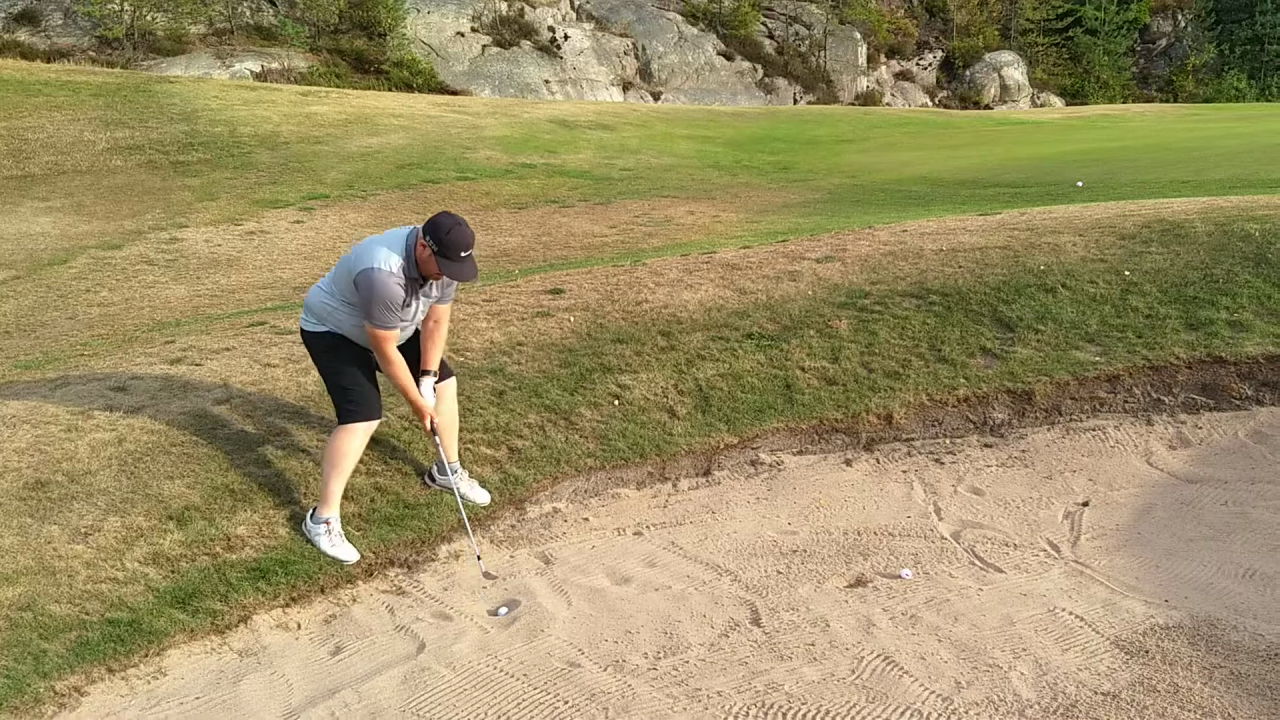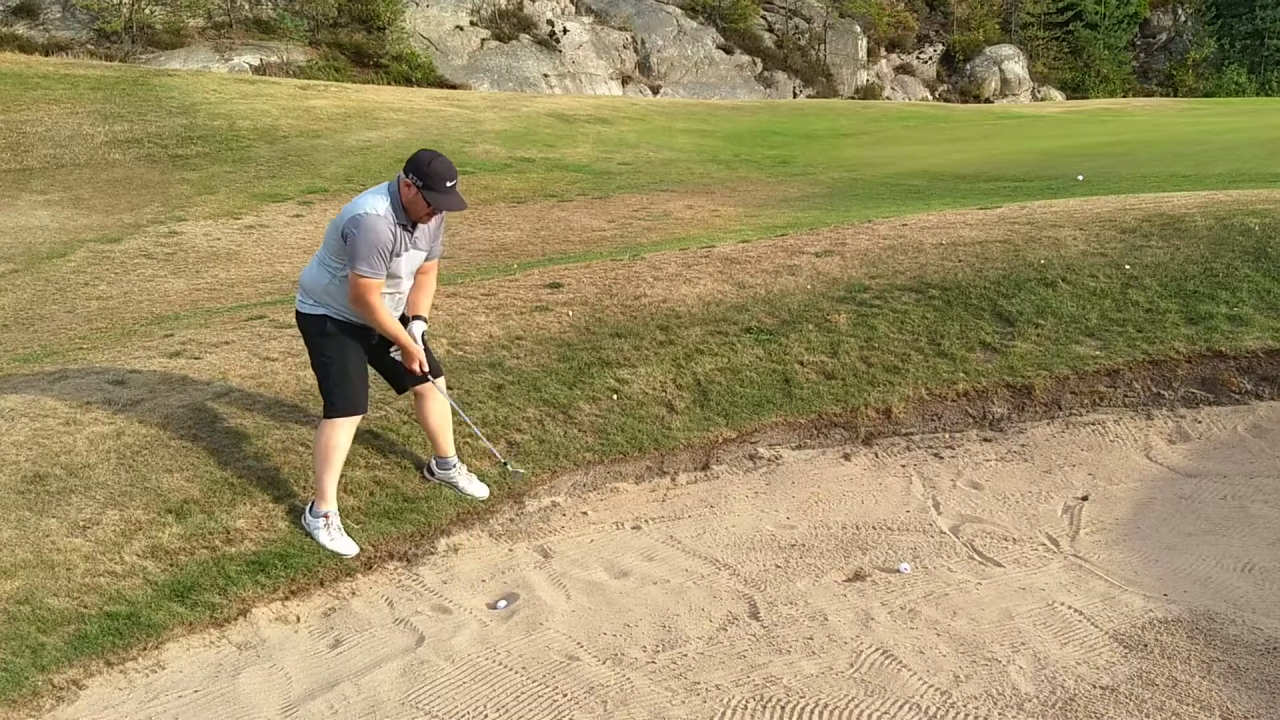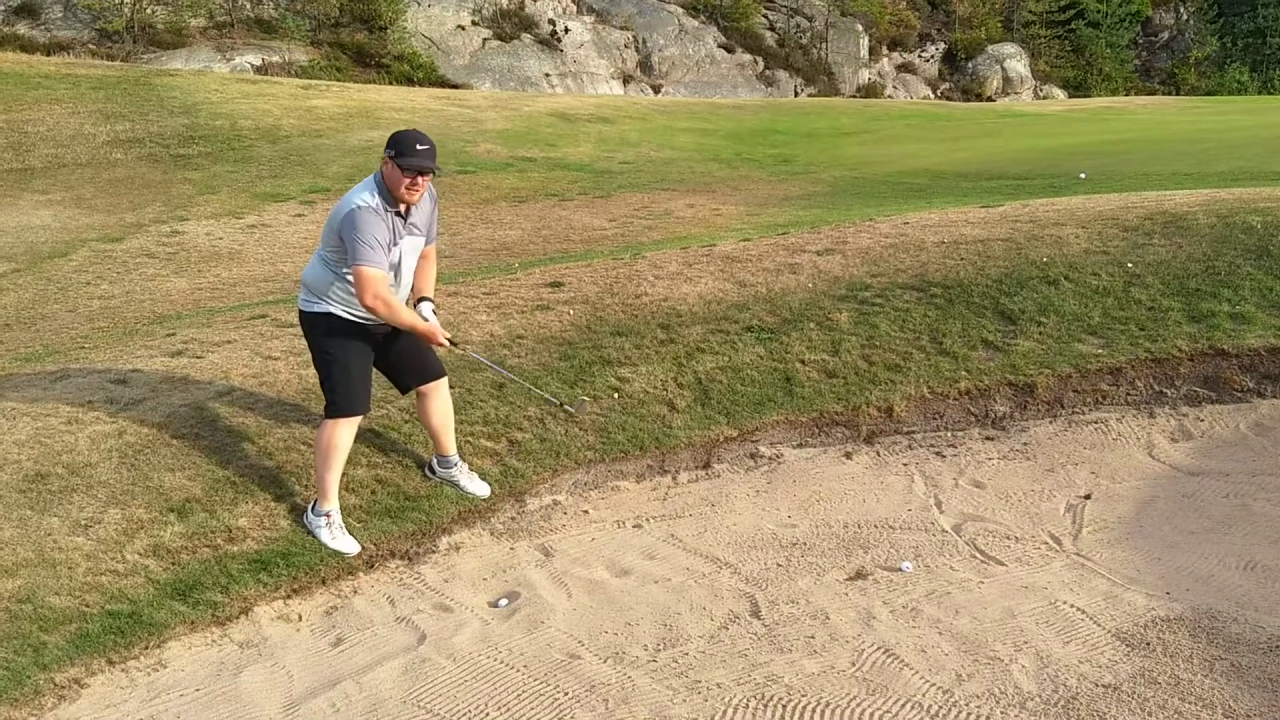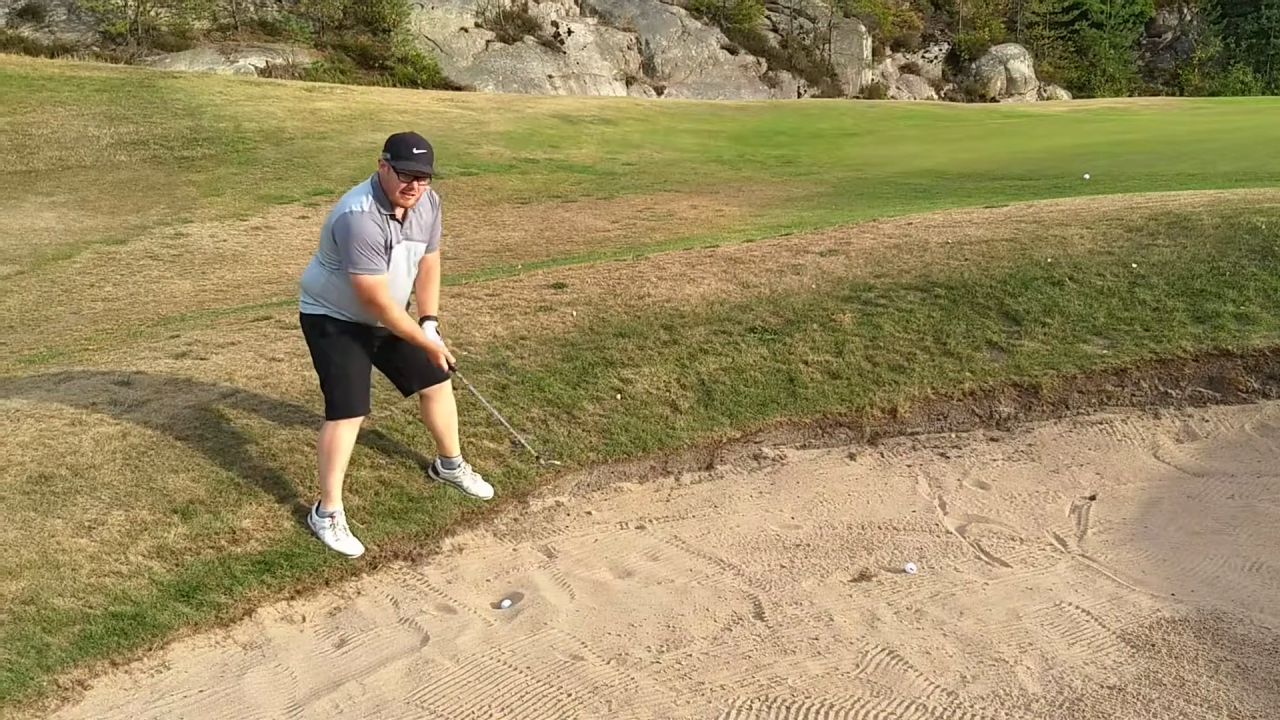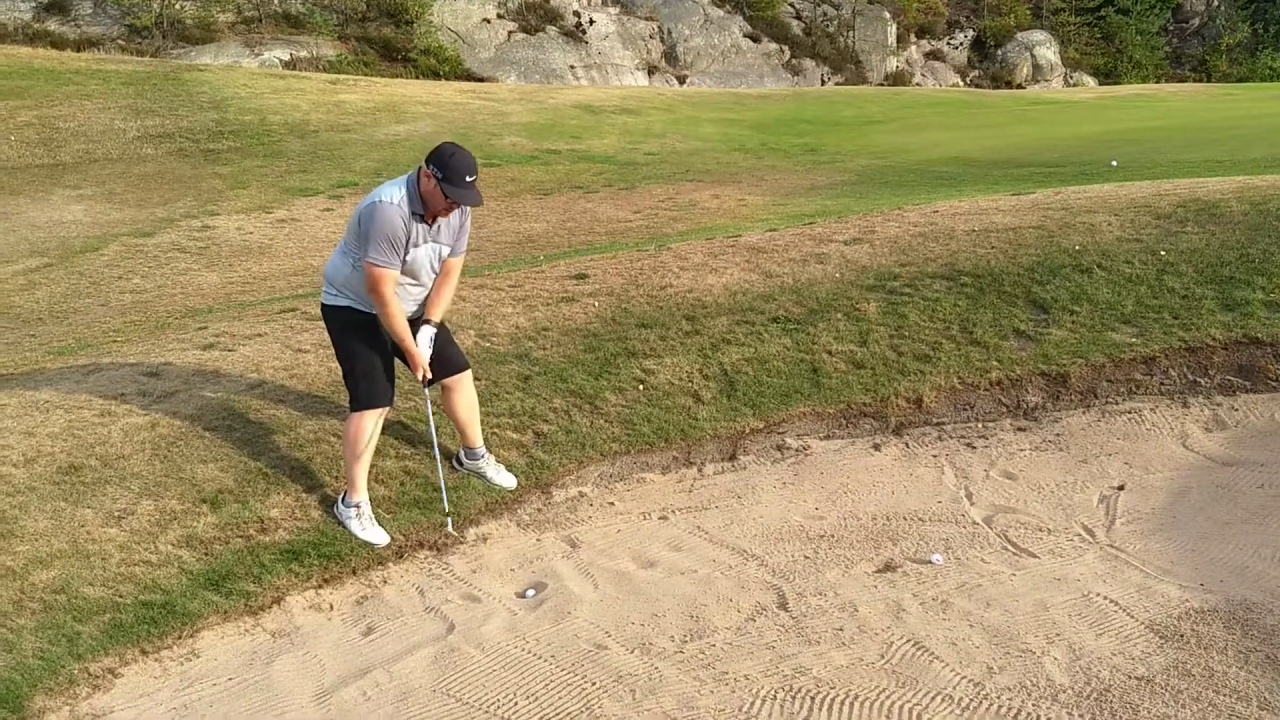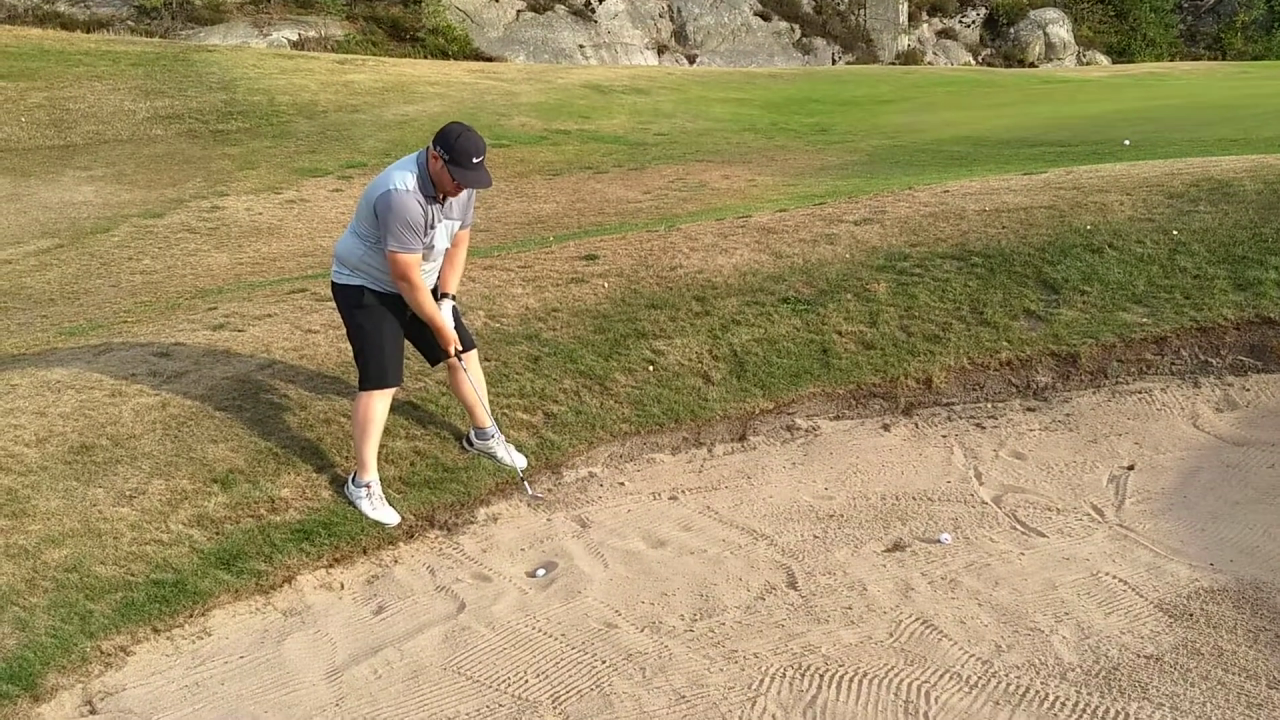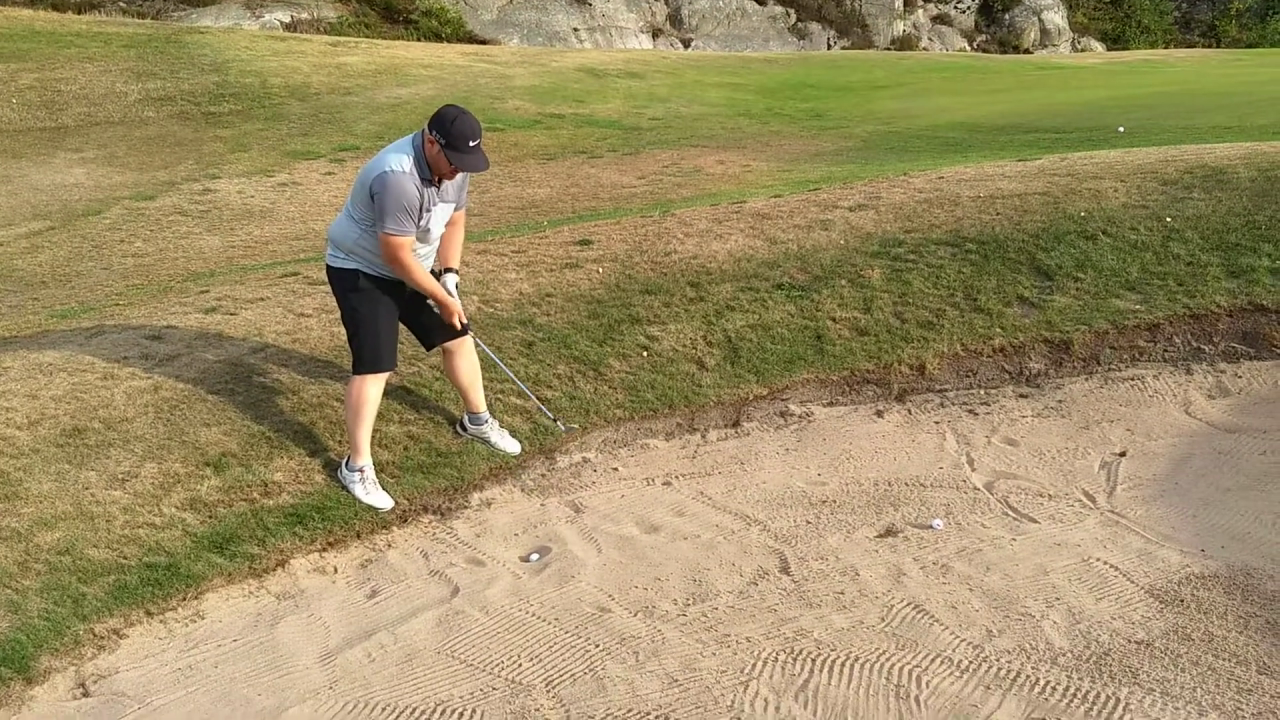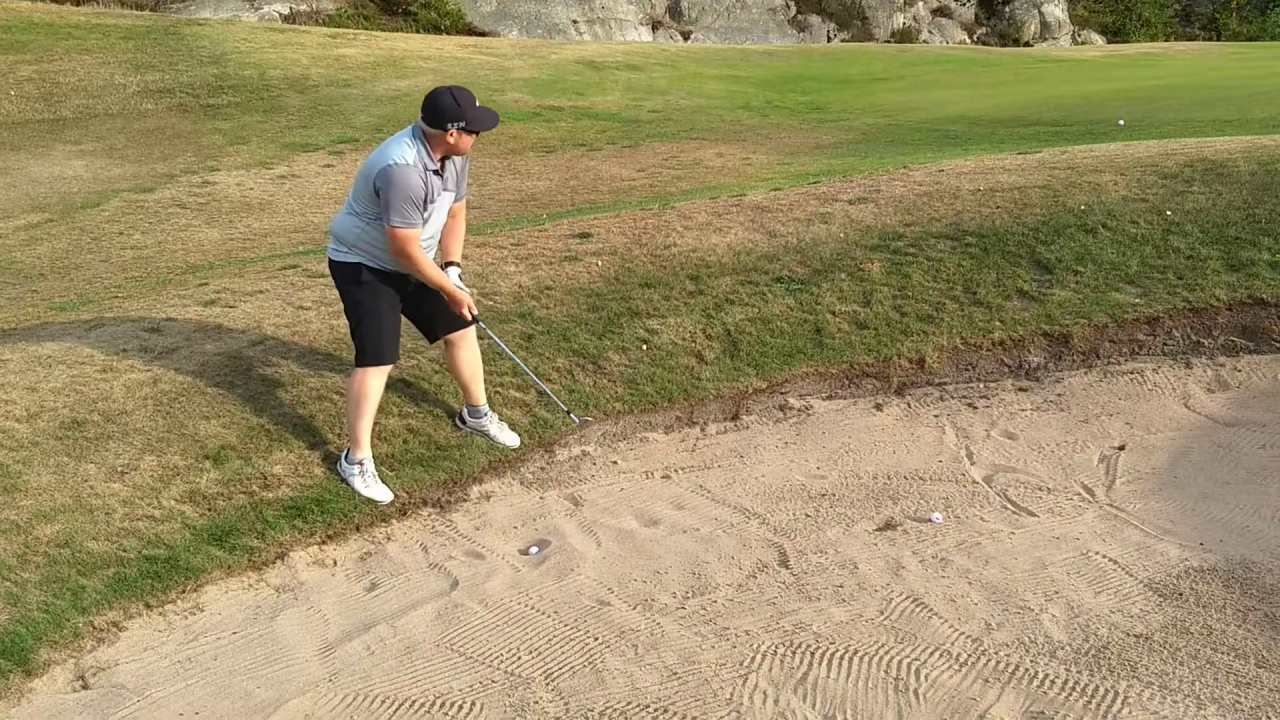
dt=0.4s
person 1, frame 1
left shoulder: (443, 259)
right shoulder: (384, 273)
left elbow: (437, 319)
right elbow: (384, 349)
left wrist: (427, 380)
right wrist: (417, 402)
left hip: (390, 328)
right hip: (333, 332)
left knee: (444, 382)
right knee: (361, 419)
left ankle: (447, 470)
right ankle: (323, 519)
person 1, frame 2
left shoulder: (430, 213)
right shoulder: (372, 220)
left elbow: (426, 271)
right elbow: (364, 299)
left wrist: (416, 326)
right wrist: (405, 343)
left hip: (386, 316)
right hip: (331, 317)
left knee: (430, 380)
right knee: (346, 410)
left ankle: (445, 464)
right ankle: (321, 512)
person 1, frame 3
left shoulder: (424, 198)
right shoulder: (364, 214)
left elbow: (425, 253)
right elbow: (372, 296)
left wrist: (426, 304)
right wrist: (423, 329)
left hip: (387, 315)
right hip: (336, 316)
left knee: (433, 381)
right knee: (346, 410)
left ankle: (447, 463)
right ankle: (323, 511)
person 1, frame 4
left shoulder: (426, 202)
right shoulder: (360, 217)
left elbow: (428, 266)
right elbow: (375, 300)
left wrist: (429, 324)
right wrist: (424, 343)
left hip: (390, 316)
right hip: (336, 319)
left knee: (438, 385)
right knee: (347, 411)
left ankle: (450, 464)
right ankle: (327, 512)
person 1, frame 5
left shoulder: (457, 208)
right shoulder: (388, 211)
left elbow: (449, 272)
right elbow: (380, 293)
left wrist: (429, 327)
right wrist: (410, 351)
left hip: (411, 307)
right hip: (355, 308)
left knee: (458, 374)
right knee: (372, 403)
left ankle: (474, 455)
right ankle: (353, 502)
person 1, frame 6
left shoulder: (459, 184)
right shoulder: (402, 195)
left elbow: (457, 243)
right elbow: (406, 278)
left wrist: (447, 301)
right wrist: (439, 327)
left hip: (421, 284)
right hip: (366, 287)
left knee: (464, 353)
right knee: (380, 382)
left ankle: (484, 435)
right ankle: (363, 482)
person 1, frame 7
left shoulder: (453, 166)
right shoulder: (397, 177)
left elbow: (454, 221)
right elbow: (397, 257)
left wrist: (450, 276)
right wrist: (442, 297)
left hip: (413, 268)
right hip: (362, 271)
left knee: (458, 338)
right knee: (374, 366)
left ankle: (478, 420)
right ankle: (356, 467)
person 1, frame 8
left shoulder: (452, 155)
right shoulder: (402, 170)
left elbow: (455, 212)
right elbow: (405, 250)
left wrist: (453, 269)
right wrist: (449, 290)
left hip: (414, 262)
right hip: (365, 265)
left knee: (461, 329)
right knee: (376, 360)
left ankle: (477, 413)
right ankle: (356, 459)
